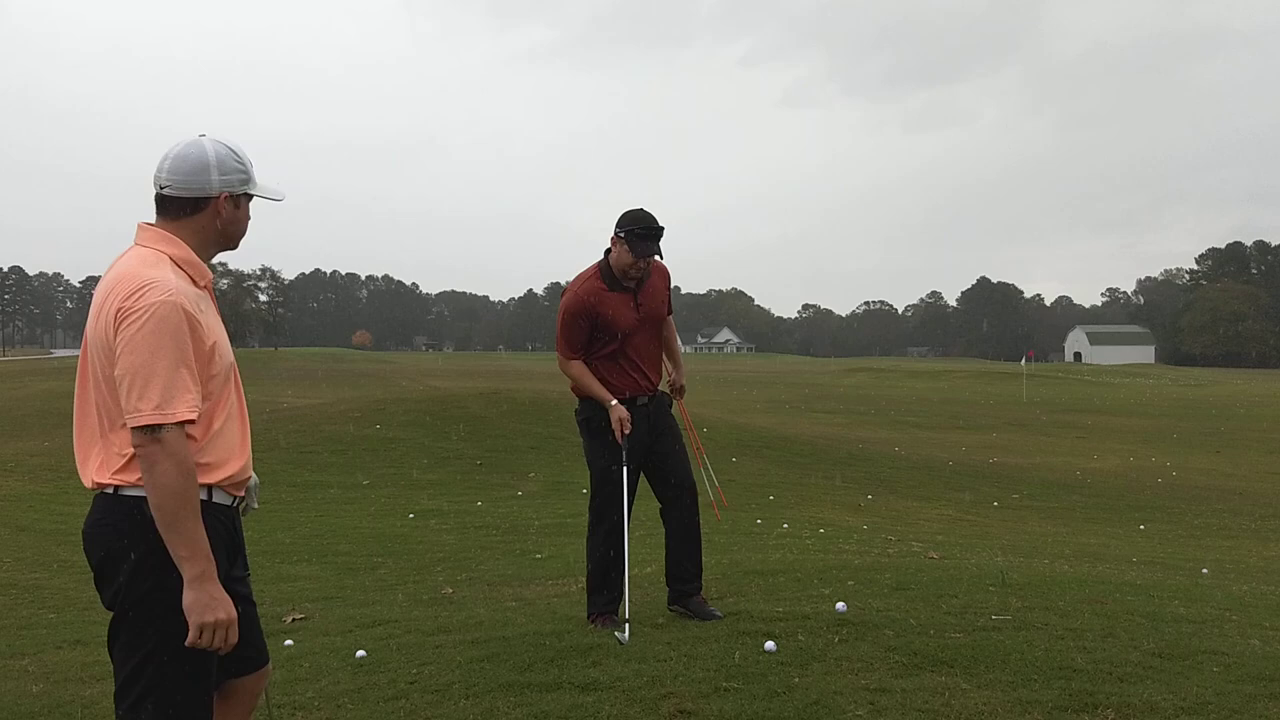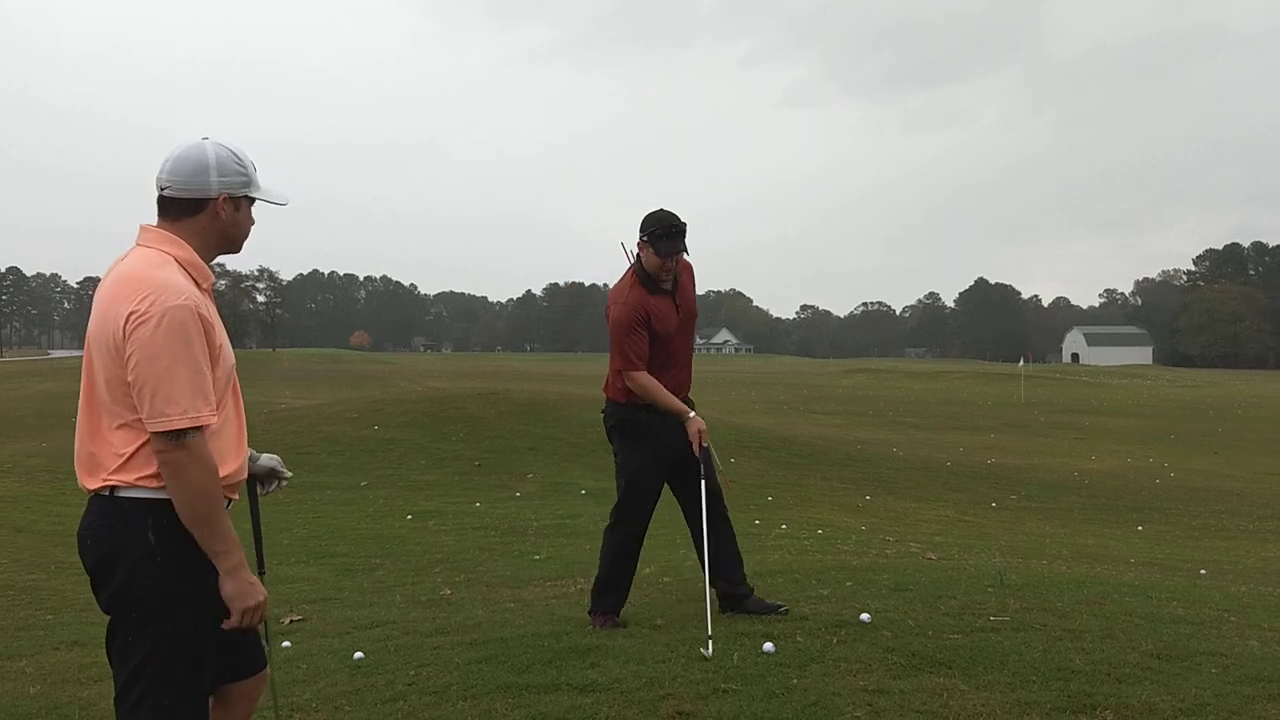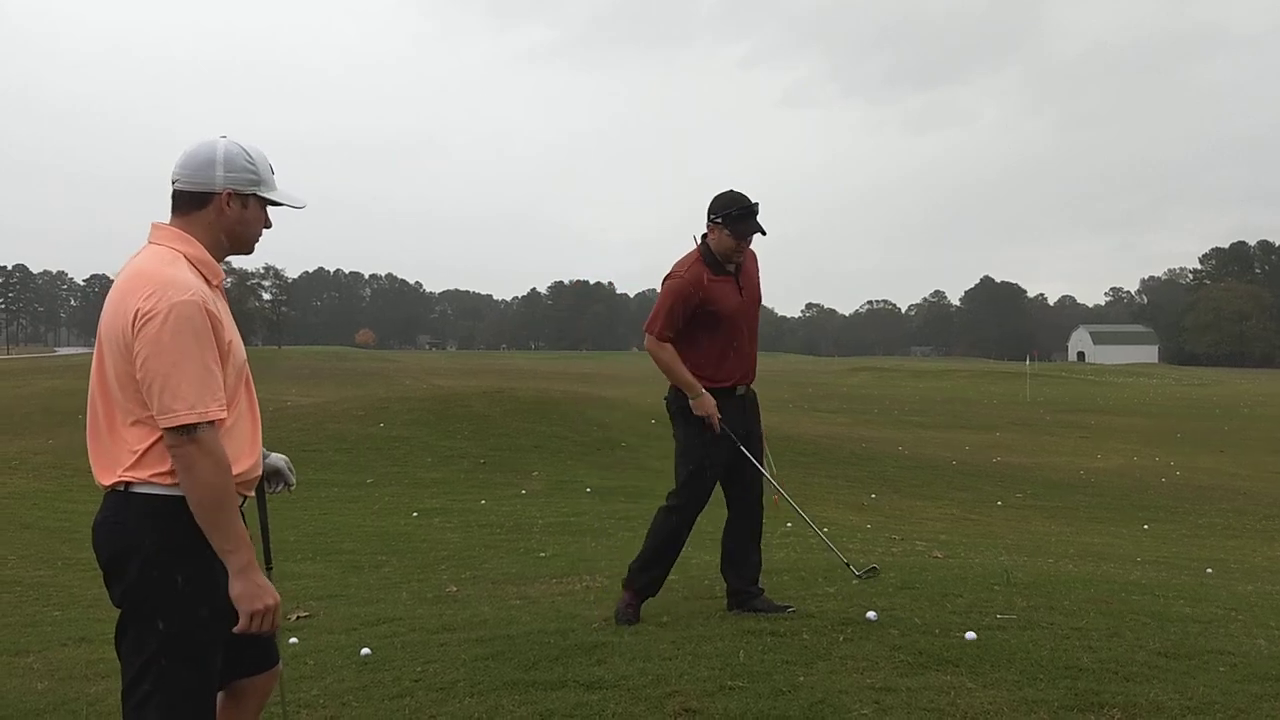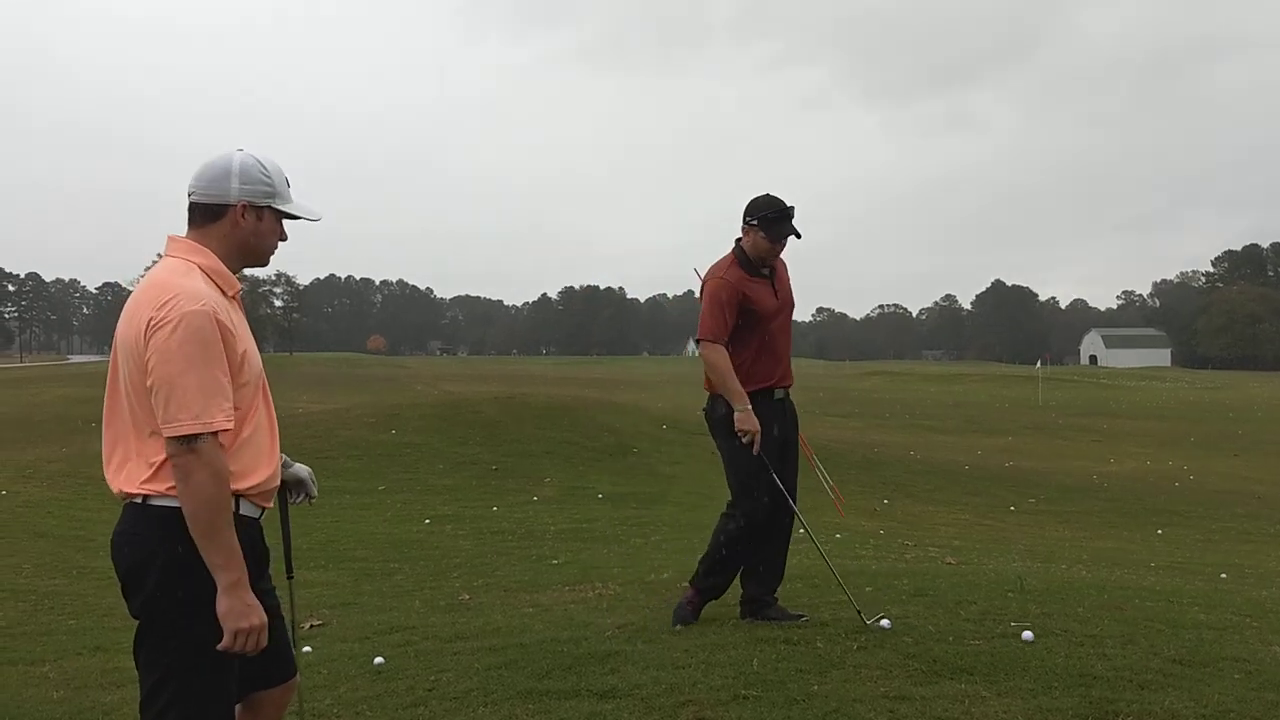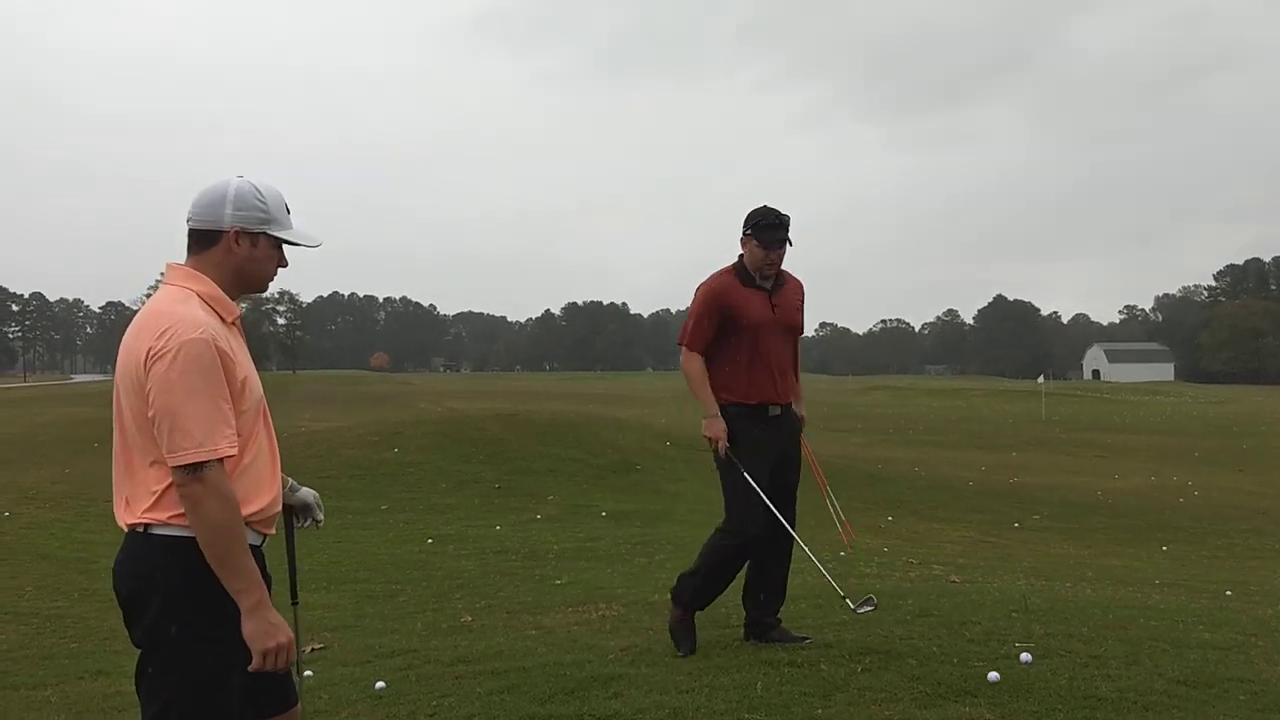
dt=0.4s
person 1, frame 1
left shoulder: (168, 277)
right shoulder: (159, 293)
right elbow: (158, 443)
left wrist: (228, 467)
right wrist: (199, 579)
left hip: (190, 519)
right hip: (160, 530)
person 1, frame 2
left shoulder: (155, 275)
right shoulder: (168, 296)
right elbow: (178, 448)
left wrist: (241, 458)
right wrist: (232, 567)
left hip: (167, 525)
right hip: (153, 533)
person 1, frame 3
left shoulder: (177, 276)
right shoulder: (176, 292)
right elbow: (189, 442)
left wrist: (251, 454)
right wrist: (243, 569)
left hip: (189, 521)
right hip: (170, 527)
left knee: (253, 672)
person 1, frame 4
left shoulder: (200, 290)
right shoulder: (190, 303)
right elbow: (191, 453)
left wrist: (272, 464)
right wrist: (232, 586)
left hip: (212, 532)
right hip: (186, 543)
person 1, frame 5
left shoulder: (201, 318)
right shoulder: (188, 330)
right elbow: (197, 480)
left wrist: (279, 487)
right wrist: (256, 606)
left hip: (211, 561)
right hip: (189, 569)
person 2, frame 1
left shoulder: (658, 275)
right shoulder: (582, 295)
right elbow: (569, 360)
left wrist: (677, 367)
right wrist: (612, 403)
left hip: (654, 405)
right hip: (605, 413)
left knee: (682, 495)
right knee: (610, 511)
left ankle: (685, 592)
right ankle: (602, 606)
person 2, frame 2
left shoulder: (684, 273)
right shoulder: (627, 302)
right elbow: (634, 376)
right wrist: (687, 416)
left hip: (680, 412)
right hip: (636, 418)
left knee: (710, 503)
right knee: (633, 514)
left ankle: (734, 593)
right ankle: (604, 607)
person 2, frame 3
left shoulder: (748, 262)
right shoulder: (687, 278)
right elbow: (655, 341)
right wrist: (696, 394)
left hip: (742, 397)
right hip: (702, 404)
left knee: (749, 498)
right knee: (688, 498)
left ankle: (743, 590)
right ankle: (635, 589)
person 2, frame 4
left shoulder: (778, 270)
right shoulder: (724, 280)
right elbow: (711, 348)
right wrist: (742, 408)
left hip: (779, 404)
right hip: (741, 411)
left knee: (780, 506)
right knee: (748, 508)
left ankle: (759, 599)
right ankle: (699, 590)
person 2, frame 5
left shoulder: (793, 288)
right shoulder: (718, 290)
right elbow: (690, 354)
left wrist: (796, 400)
right wrist: (711, 415)
left hip: (782, 421)
right hip: (738, 423)
left knee: (779, 527)
right knee: (743, 527)
left ankle: (762, 620)
right ankle: (685, 601)
